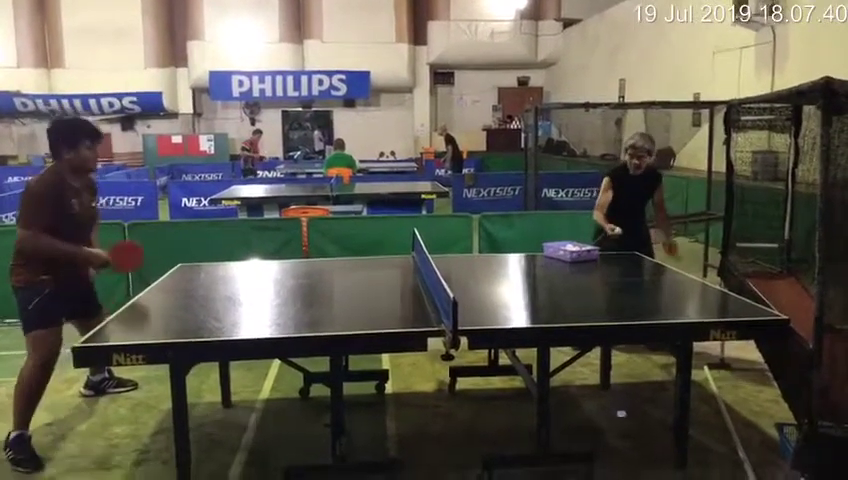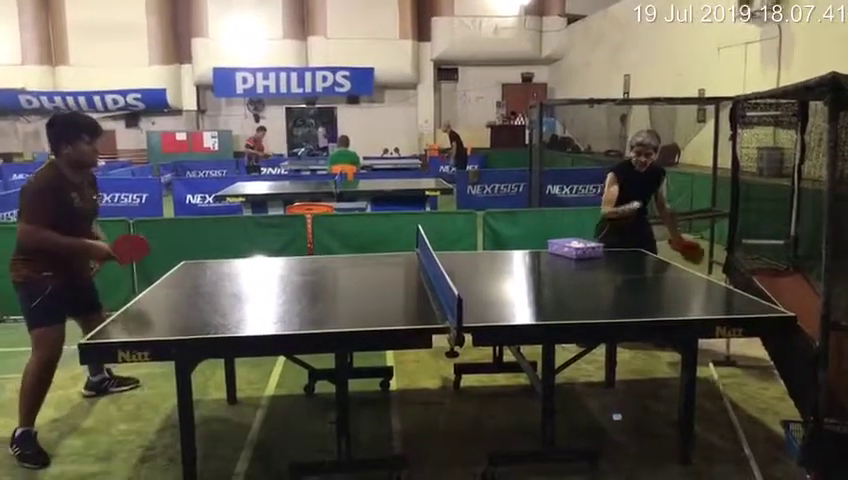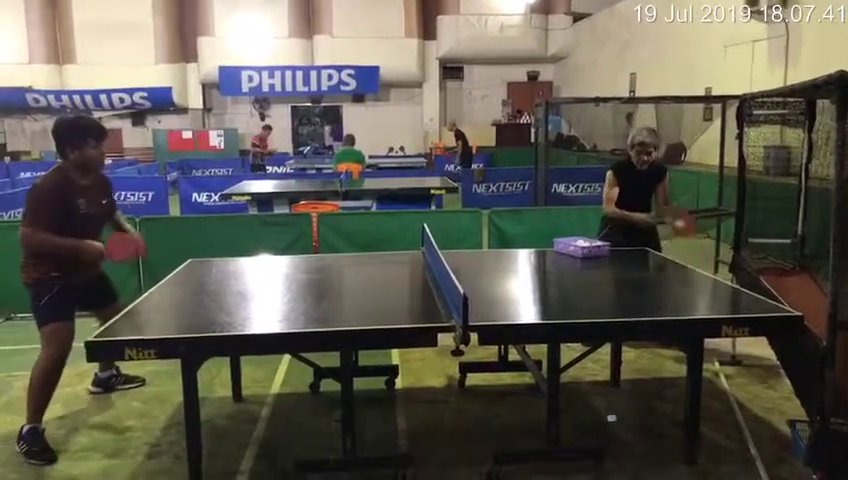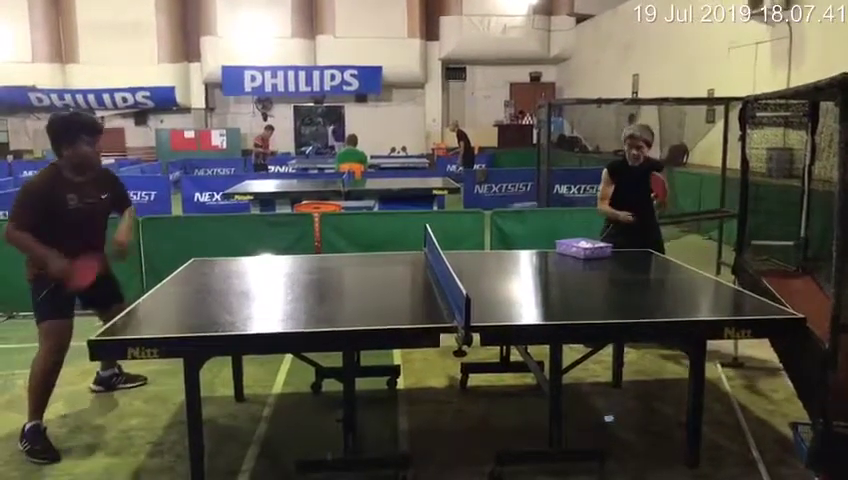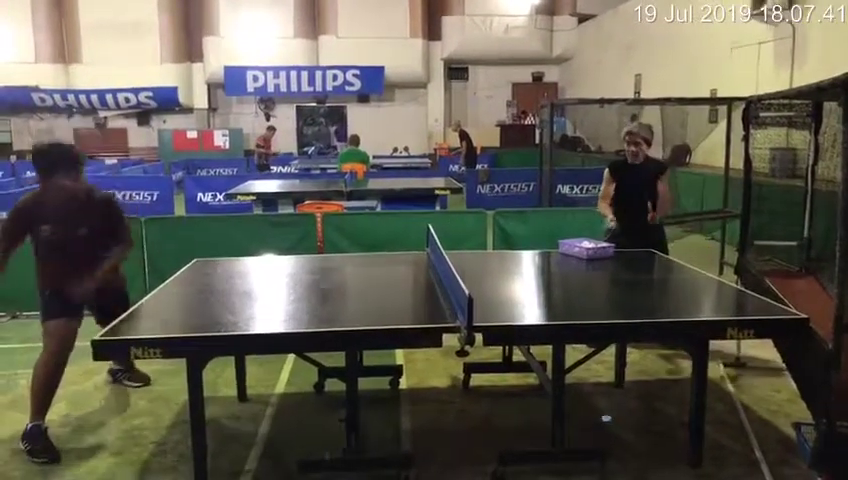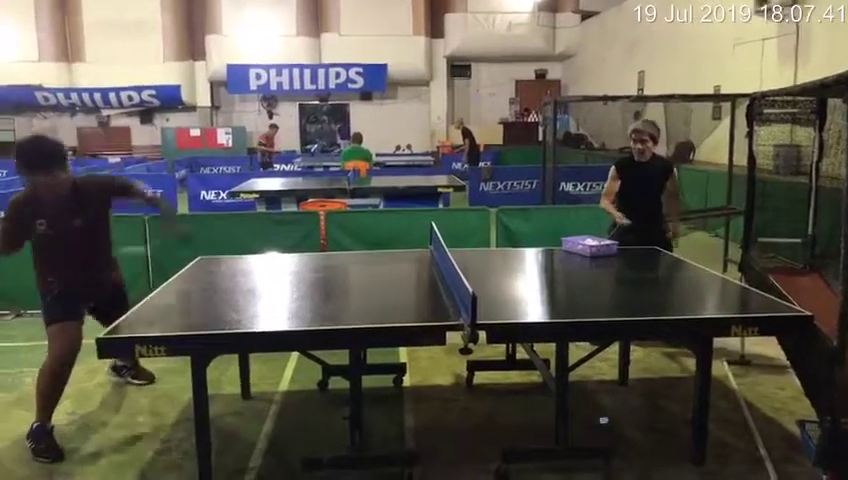
dt=0.2s
person 1, frame 1
left shoulder: (87, 184)
right shoulder: (43, 188)
right elbow: (28, 239)
left wrist: (93, 254)
right wrist: (83, 254)
left hip: (72, 275)
right hip: (38, 280)
left knee: (96, 328)
right knee: (43, 354)
left ankle: (98, 378)
right ankle: (17, 437)
person 1, frame 2
left shoulder: (87, 178)
right shoulder: (43, 184)
right elbow: (28, 234)
left wrist: (99, 243)
right wrist: (86, 247)
left hip: (73, 271)
right hip: (39, 276)
left knee: (98, 325)
right knee: (47, 351)
left ankle: (98, 378)
right ankle: (22, 434)
person 1, frame 3
left shoulder: (99, 181)
right shoulder: (49, 187)
left elbow: (109, 214)
right elbow: (28, 237)
left wrist: (128, 231)
right wrist: (81, 246)
left hip: (85, 270)
right hip: (49, 275)
left knee: (115, 316)
right knee: (57, 347)
left ankle: (106, 375)
right ankle: (30, 431)
person 1, frame 4
left shoulder: (103, 177)
right shoulder: (40, 186)
left elbow: (125, 206)
right elbow: (12, 232)
left wrist: (125, 229)
right wrist: (49, 258)
right hip: (52, 274)
left knee: (119, 318)
right knee: (54, 343)
left ankle: (108, 373)
right ankle: (32, 428)
person 1, frame 5
left shoulder: (101, 203)
right shoulder: (29, 209)
left elbow: (123, 245)
left wrist: (95, 279)
left hip: (101, 281)
right hip: (58, 285)
right knee: (56, 348)
left ankle: (121, 367)
right ankle: (34, 429)
person 1, frame 6
left shoulder: (94, 187)
left elbow: (131, 189)
left wrist: (167, 212)
left hip: (103, 277)
right hip: (58, 285)
right knee: (62, 352)
left ankle: (124, 364)
right ankle: (40, 428)
person 2, frame 1
left shoulder: (655, 177)
right shoulder: (612, 177)
left elbow: (659, 210)
right elbow: (598, 212)
left wrist: (667, 237)
right wrist: (606, 226)
left hip: (638, 234)
right hip: (612, 236)
person 2, frame 2
left shoulder: (658, 174)
right shoulder: (617, 173)
left elbow: (663, 207)
right elbow: (606, 209)
left wrist: (676, 237)
right wrist: (623, 210)
left hip: (640, 231)
right hip: (613, 231)
person 2, frame 3
left shoulder: (659, 172)
right shoulder: (616, 171)
left elbow: (663, 205)
right elbow: (608, 208)
right wrist: (635, 217)
left hip: (645, 229)
right hip: (616, 230)
person 2, frame 4
left shoulder: (656, 168)
right shoulder: (612, 169)
right elbow: (602, 204)
right wrist: (618, 215)
left hip: (647, 230)
right hip: (617, 231)
person 2, frame 5
left shoulder: (659, 169)
right shoulder: (614, 169)
left elbow: (666, 204)
right elbow: (603, 201)
left wrist: (658, 215)
right wrist: (609, 216)
left hip: (651, 231)
right hip: (620, 232)
person 2, frame 6
left shoulder: (666, 167)
right shoulder: (620, 167)
left elbow: (673, 200)
right elbow: (605, 199)
left wrist: (674, 223)
right wrist: (615, 214)
left hip: (655, 230)
right hip: (625, 230)
